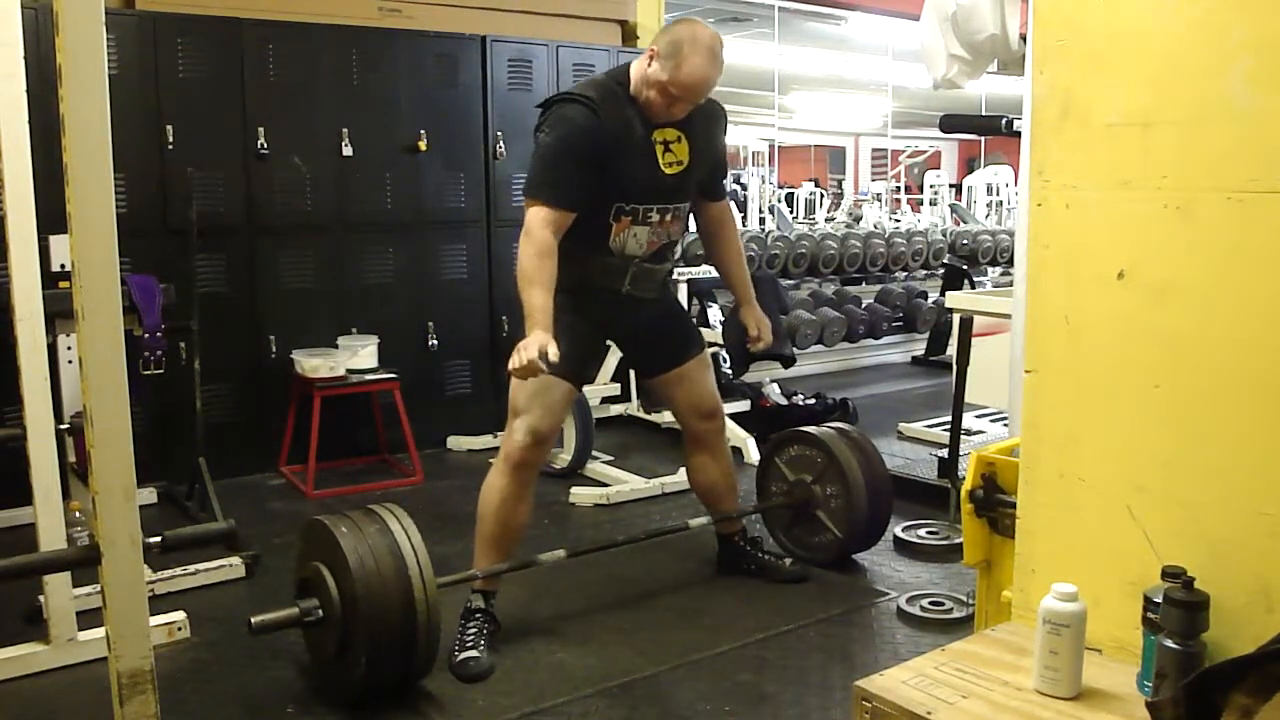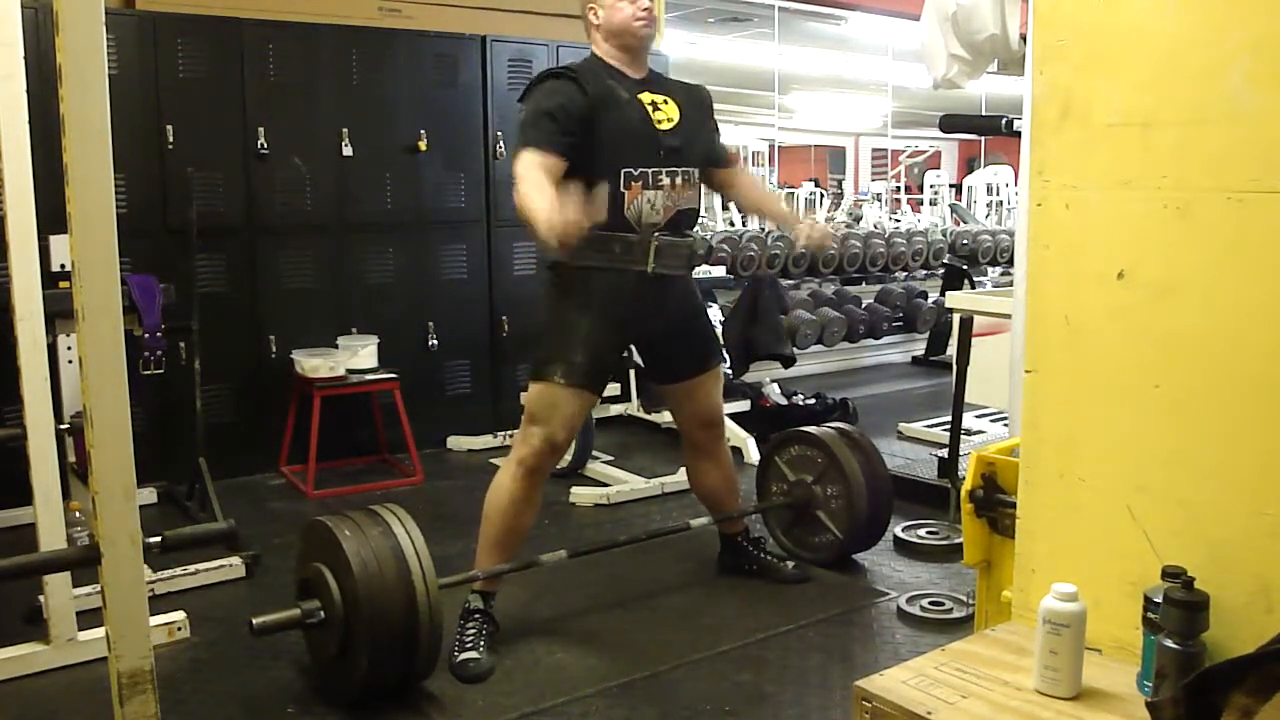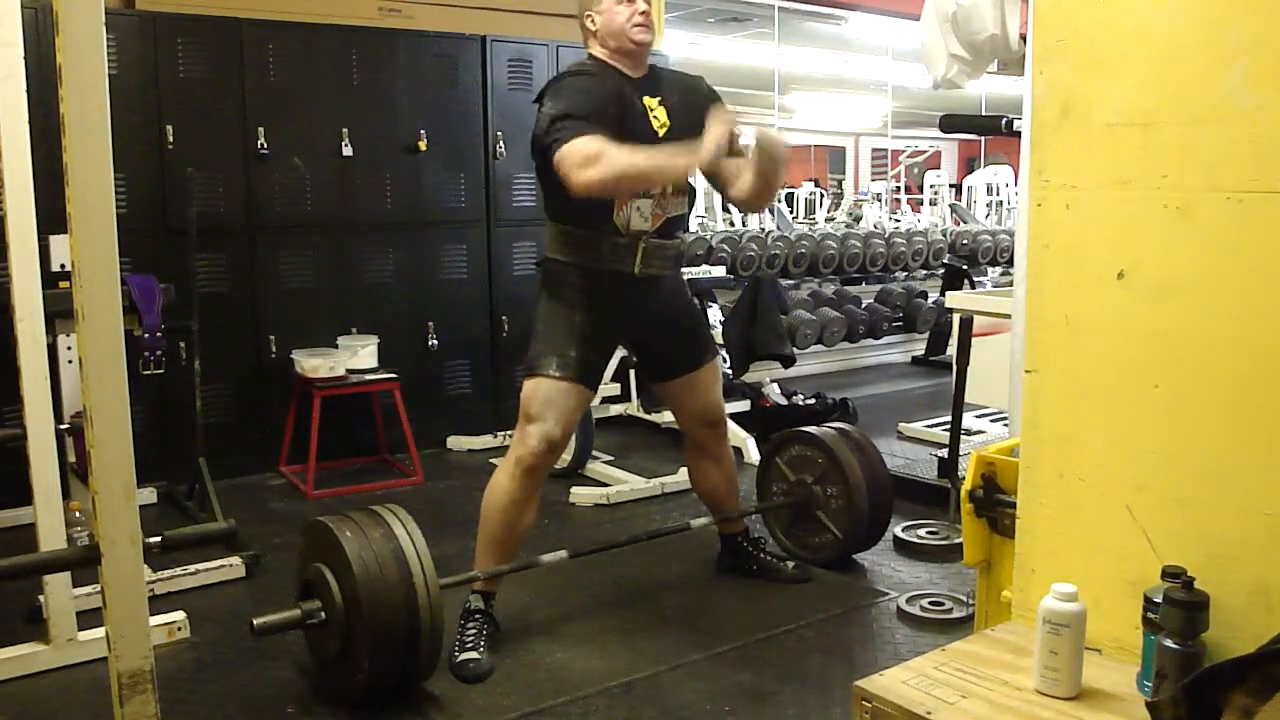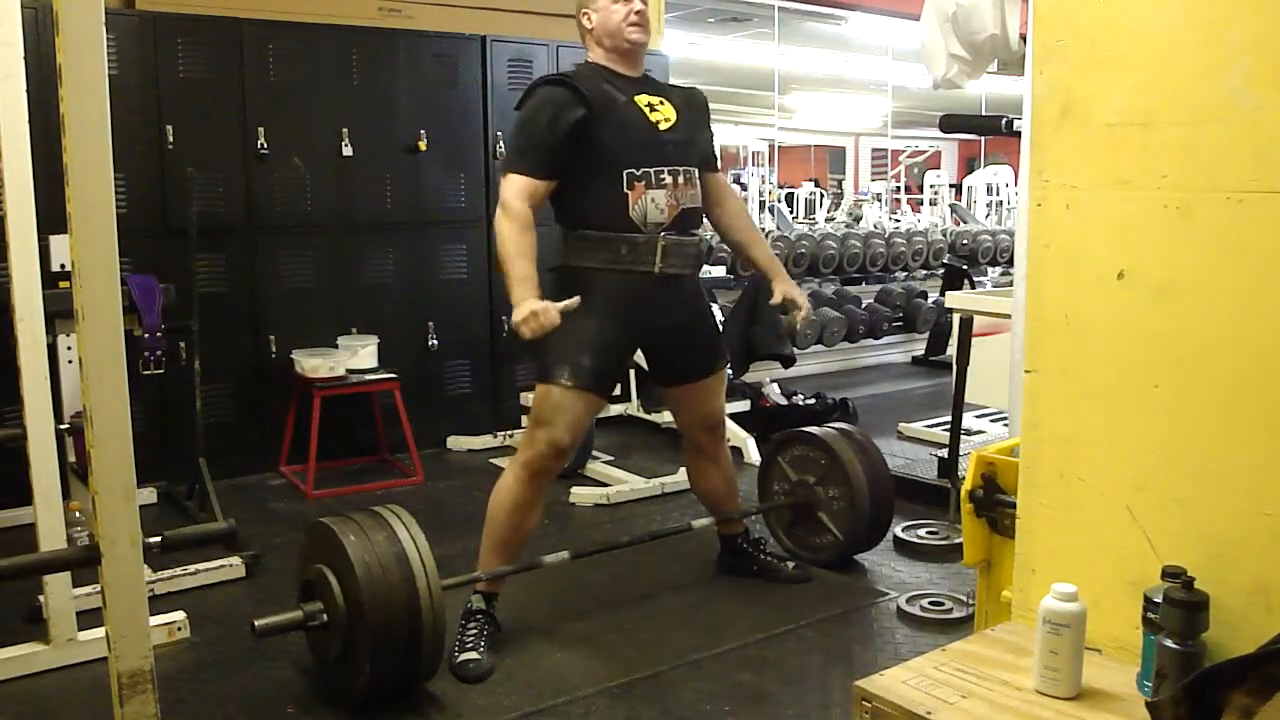
dt=0.7s
person 1, frame 1
left shoulder: (705, 121)
right shoulder: (582, 117)
left elbow: (715, 212)
right elbow: (541, 228)
left wrist: (747, 302)
right wrist: (538, 328)
left hip: (651, 291)
right hip: (577, 293)
left knee: (706, 417)
right knee: (525, 442)
left ankle: (736, 544)
right ankle: (478, 607)
person 1, frame 2
left shoulder: (688, 99)
right shoulder: (569, 90)
left elbow: (729, 177)
right elbow: (530, 173)
left wrist: (794, 221)
right wrist: (551, 216)
left hip: (672, 287)
right hip: (597, 289)
left knee: (707, 427)
right knee: (537, 447)
left ankle: (738, 545)
right ankle: (478, 607)
person 1, frame 3
left shoulder: (688, 92)
right shoulder: (579, 90)
left elbow: (740, 187)
right elbow: (590, 172)
left wrist: (765, 165)
right wrist: (695, 155)
left hip: (660, 282)
right hip: (584, 286)
left knee: (710, 423)
right knee: (536, 445)
left ankle: (737, 544)
right ankle: (477, 607)
person 1, frame 4
left shoulder: (685, 102)
right shoulder: (564, 99)
left elbow: (719, 196)
right elbow: (515, 203)
left wrist: (775, 272)
right wrist: (525, 295)
left hip: (680, 289)
right hip: (600, 292)
left knee: (708, 432)
right knee: (546, 449)
left ankle: (737, 546)
right ankle: (480, 607)
